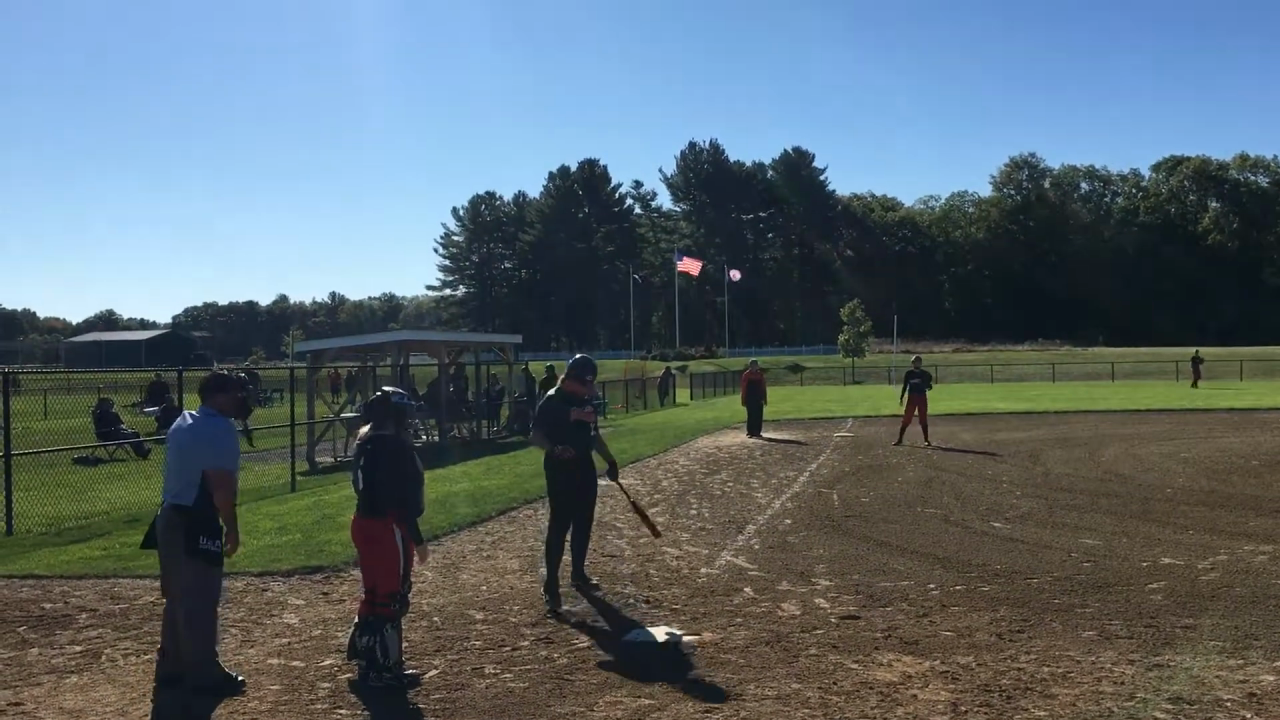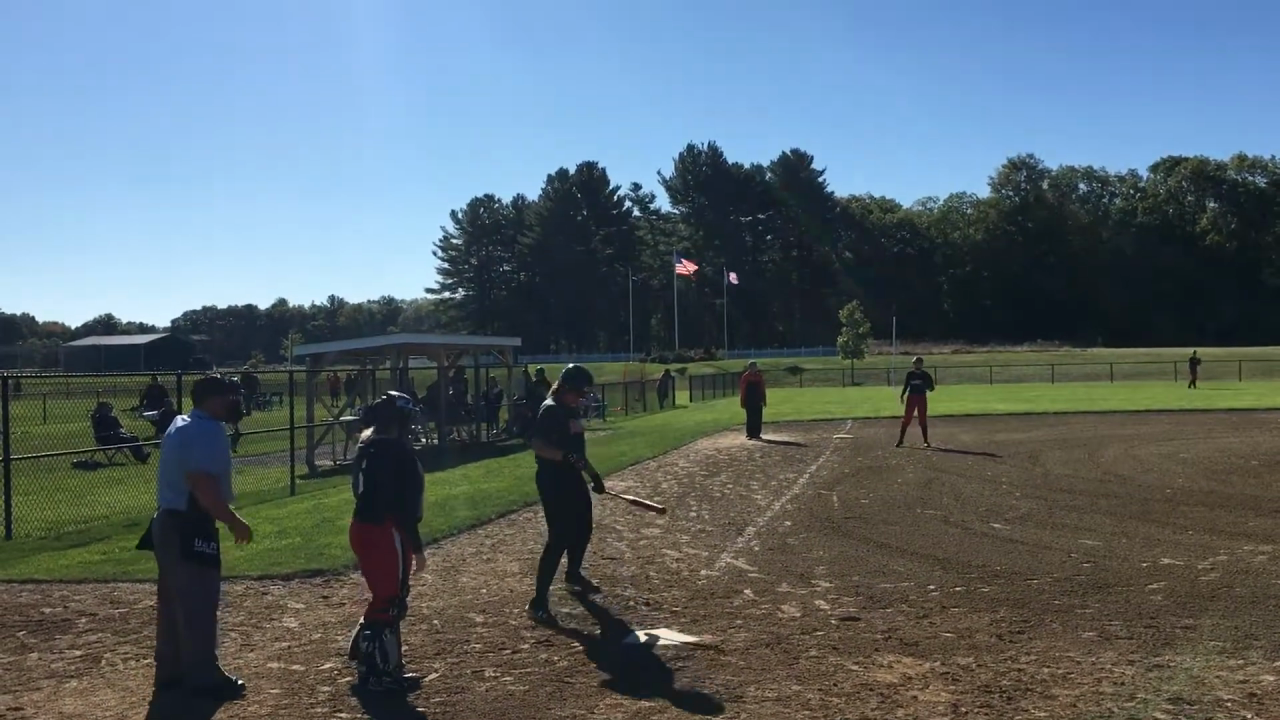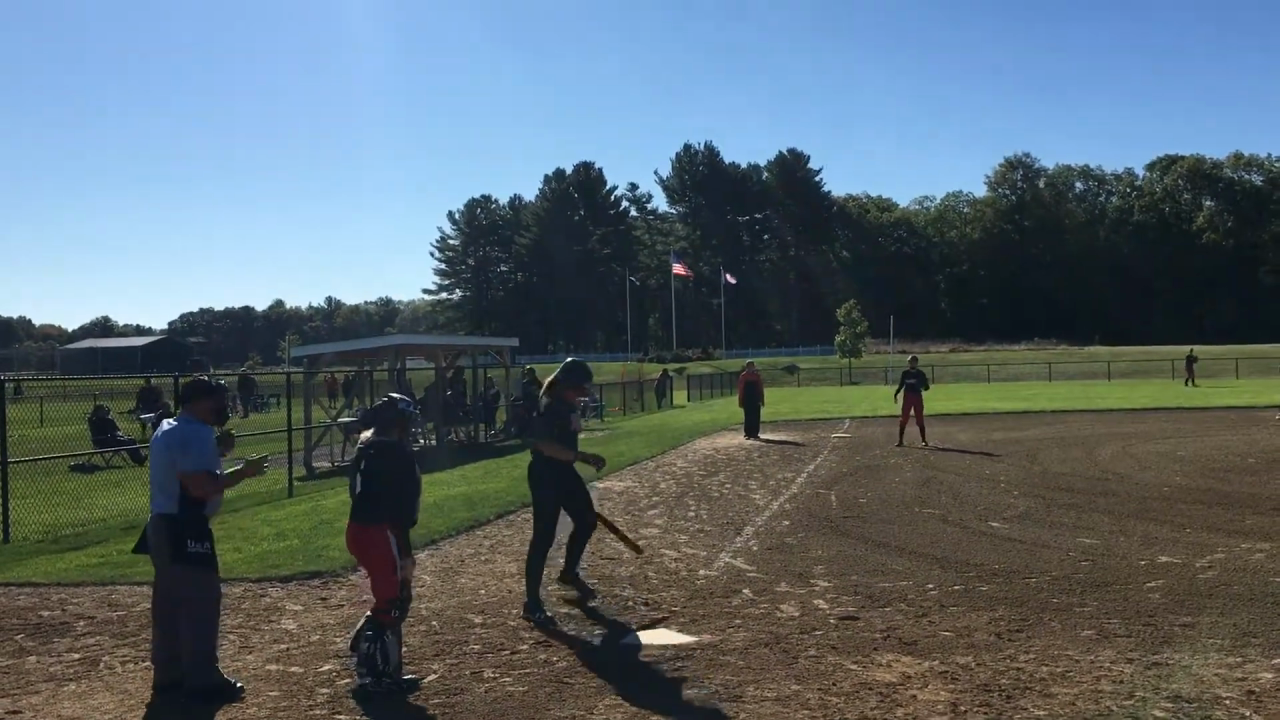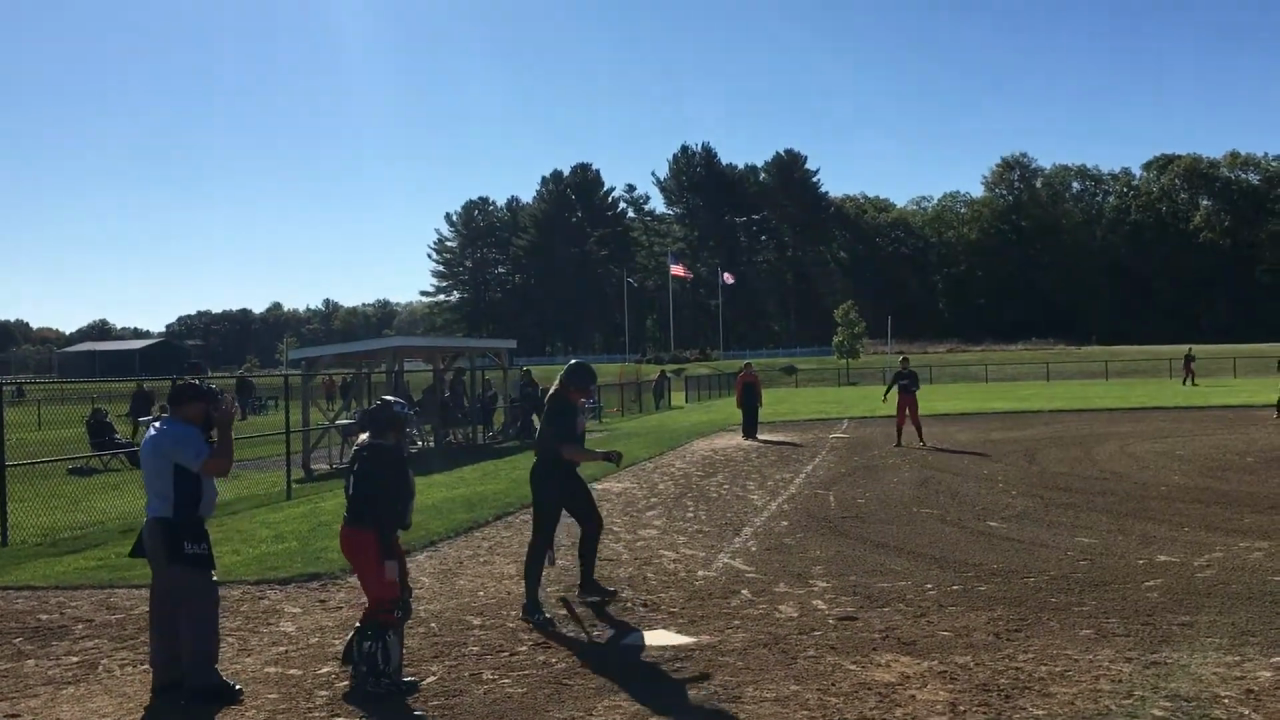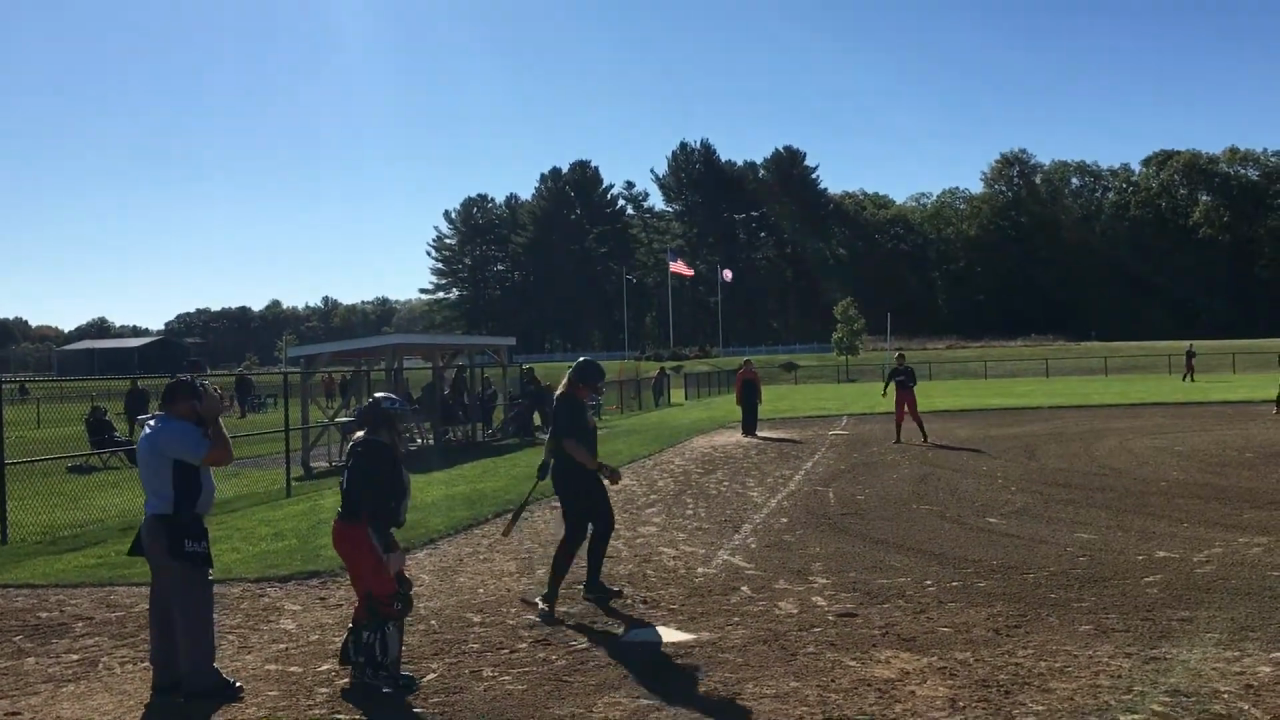
dt=0.2s
person 1, frame 1
left shoulder: (183, 422)
right shoulder: (220, 429)
right elbow: (221, 485)
right wrist: (232, 529)
left hip: (171, 518)
right hip: (196, 524)
left knee: (179, 597)
right knee: (201, 600)
left ankle: (173, 667)
right ankle: (204, 674)
person 1, frame 2
left shoulder: (180, 425)
right shoulder: (209, 431)
right elbow: (203, 485)
right wrist: (234, 522)
left hip: (168, 523)
right hip: (191, 528)
left knee: (173, 601)
right knee: (199, 603)
left ankle: (171, 671)
right ankle: (203, 677)
person 1, frame 3
left shoulder: (168, 428)
right shoulder: (196, 433)
right elbow: (200, 485)
left wrist: (224, 466)
right wrist: (243, 472)
left hip: (164, 526)
right hip: (185, 530)
left knee: (169, 603)
right knee: (199, 602)
left ankle: (170, 675)
right ankle: (202, 679)
person 1, frame 4
left shoulder: (159, 431)
right shoulder: (182, 434)
left elbow: (198, 466)
right elbow: (218, 467)
left wrist: (217, 426)
right wrist: (225, 425)
left hip: (160, 528)
right hip: (180, 532)
left knee: (166, 605)
right knee: (199, 602)
left ankle: (168, 677)
right ankle: (201, 681)
person 1, frame 5
left shoulder: (156, 430)
right shoulder: (175, 431)
left elbow: (204, 454)
right elbow: (222, 456)
left wrist: (206, 422)
right wrist: (213, 418)
left hip: (160, 526)
right hip: (178, 529)
left knee: (165, 603)
right knee: (193, 603)
left ankle: (168, 675)
right ankle: (201, 680)
person 2, frame 1
left shoulder: (367, 442)
right shoulder: (395, 447)
right elbow: (403, 497)
right wrist: (417, 538)
left hip: (365, 523)
right hip: (387, 527)
left knee: (375, 594)
right knee: (391, 599)
left ankle: (367, 660)
right ankle: (383, 669)
person 2, frame 2
left shoulder: (368, 446)
right shoulder: (397, 451)
right elbow: (403, 503)
right wrist: (416, 546)
left hip: (363, 528)
right hip: (385, 532)
left knee: (381, 599)
right knee: (390, 603)
left ankle: (367, 662)
right ankle: (382, 673)
person 2, frame 3
left shoulder: (367, 447)
right shoulder: (396, 454)
right elbow: (399, 507)
right wrist: (406, 553)
left hip: (360, 530)
right hip: (380, 534)
left knee: (389, 597)
right knee: (393, 604)
left ankle: (368, 660)
right ankle: (382, 675)
person 2, frame 4
left shoulder: (365, 450)
right shoulder: (388, 457)
right elbow: (384, 510)
right wrist: (390, 555)
left hip: (355, 533)
right hip: (370, 538)
left knee: (380, 602)
right knee: (393, 606)
left ankle: (363, 668)
right ankle: (382, 677)
person 2, frame 5
left shoulder: (364, 447)
right shoulder: (379, 452)
right elbow: (376, 506)
right wrist: (390, 548)
left hip: (350, 530)
right hip: (362, 533)
left knee: (372, 600)
right knee: (394, 598)
left ankle: (363, 666)
right ankle: (381, 670)
person 3, frame 1
left shoulder: (587, 400)
right shoulder: (553, 400)
right elbow: (535, 435)
left wrist: (610, 461)
right wrist: (553, 449)
left hip: (585, 467)
right hip: (560, 469)
left knee: (584, 523)
right knee: (560, 525)
left ankle: (578, 573)
right ankle: (551, 586)
person 3, frame 2
left shoulder: (571, 410)
right shoulder: (551, 410)
right elbow: (538, 445)
left wrist: (593, 474)
right wrist: (566, 457)
left hip: (572, 477)
right hip: (553, 479)
left knee: (582, 529)
right knee: (558, 539)
left ankle: (573, 574)
right ankle: (538, 601)
person 3, frame 3
left shoulder: (567, 404)
right shoulder: (551, 406)
right elbow: (544, 444)
right wrist: (582, 457)
left hip: (564, 472)
right hip: (545, 475)
left knee: (587, 521)
right knee: (544, 537)
left ankle: (569, 573)
right ankle: (532, 603)
person 3, frame 4
left shoulder: (569, 405)
right shoulder: (559, 409)
right elbow: (569, 451)
right wrist: (604, 456)
left hip: (566, 475)
right hip: (548, 477)
left knee: (593, 524)
right knee: (543, 540)
left ankle: (587, 584)
right ankle: (531, 605)
person 3, frame 5
left shoulder: (574, 402)
right shoulder: (568, 405)
left elbow: (555, 435)
right elbow: (571, 444)
left wrist: (547, 461)
right wrist: (601, 468)
left hip: (583, 472)
right hip: (570, 475)
left knee: (604, 524)
right knee: (575, 534)
left ankle: (593, 585)
right ankle: (549, 596)
